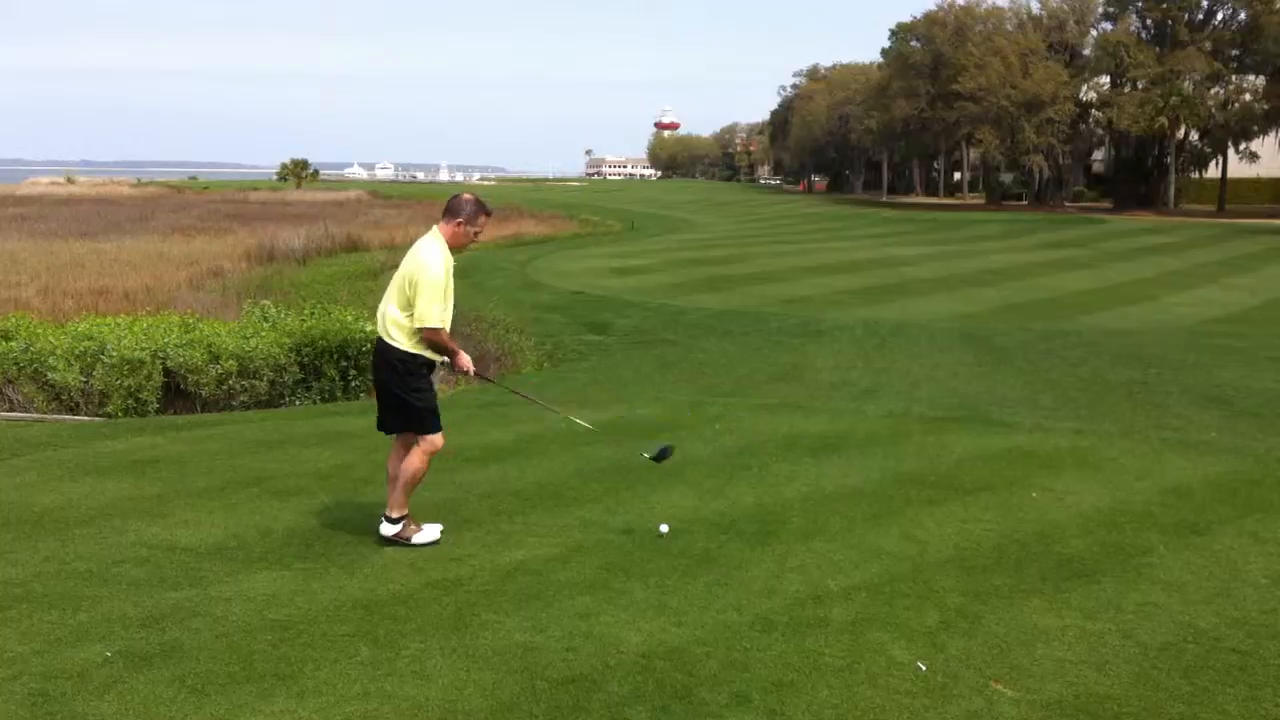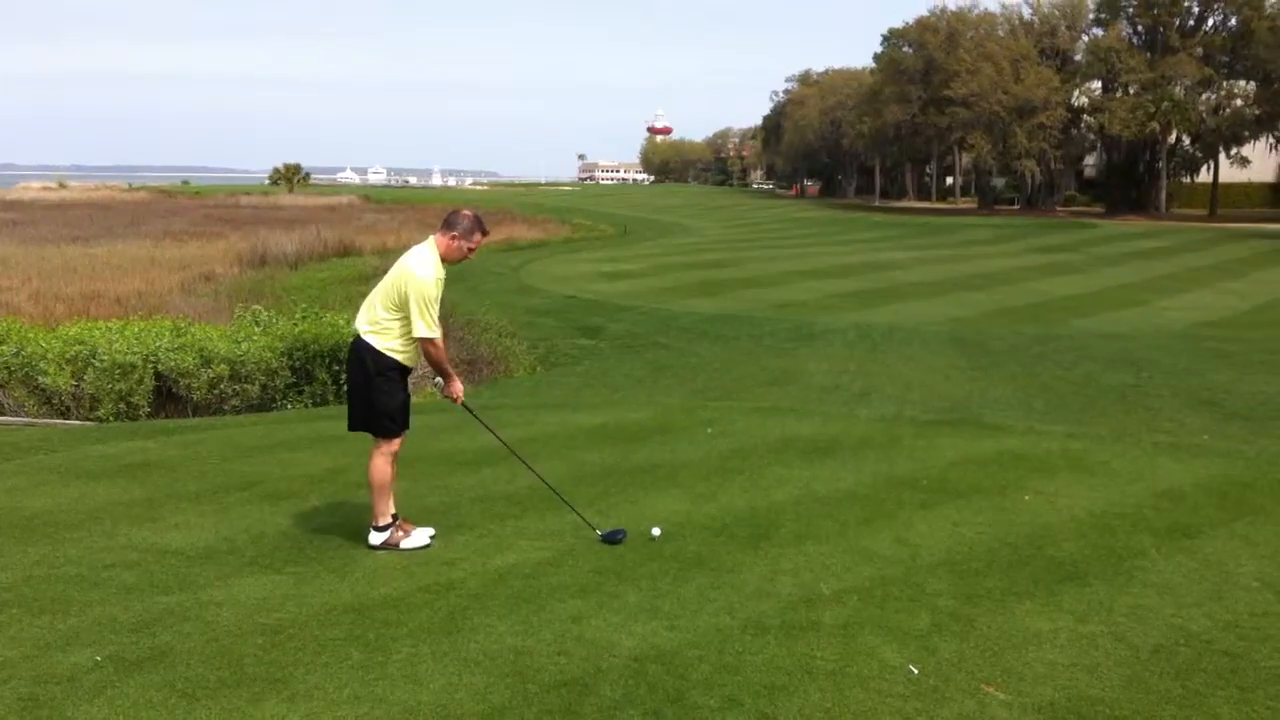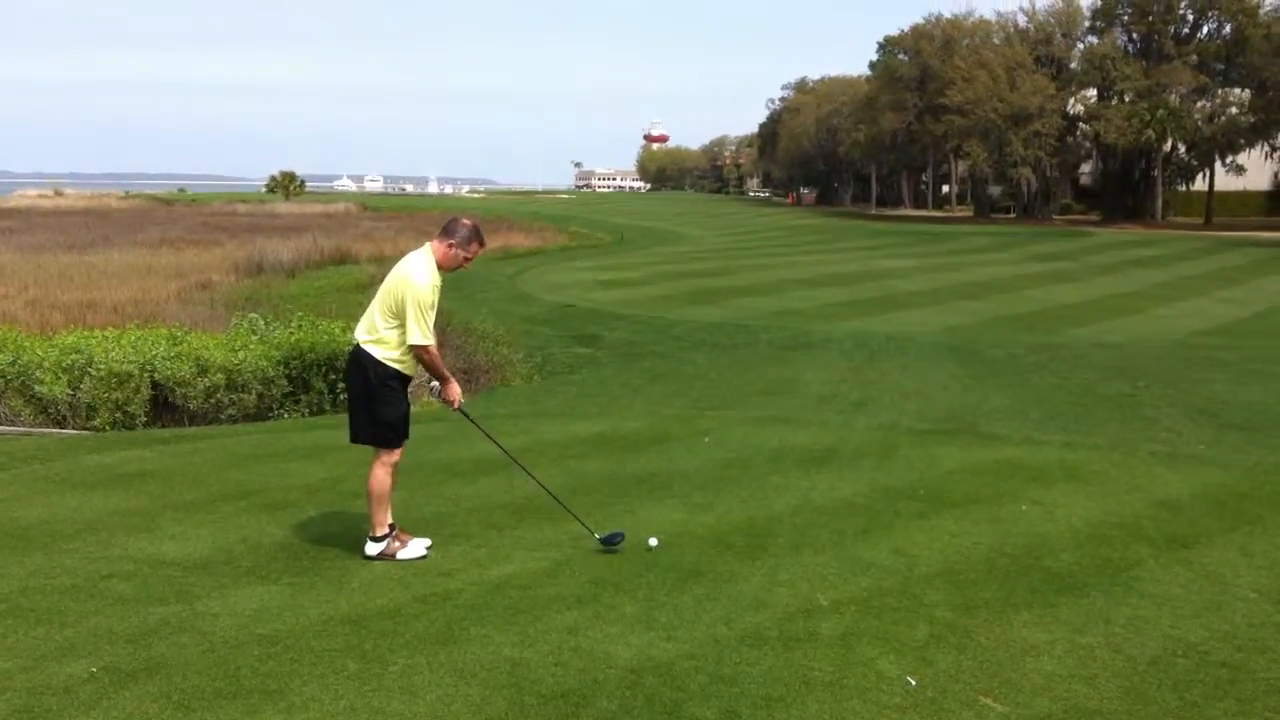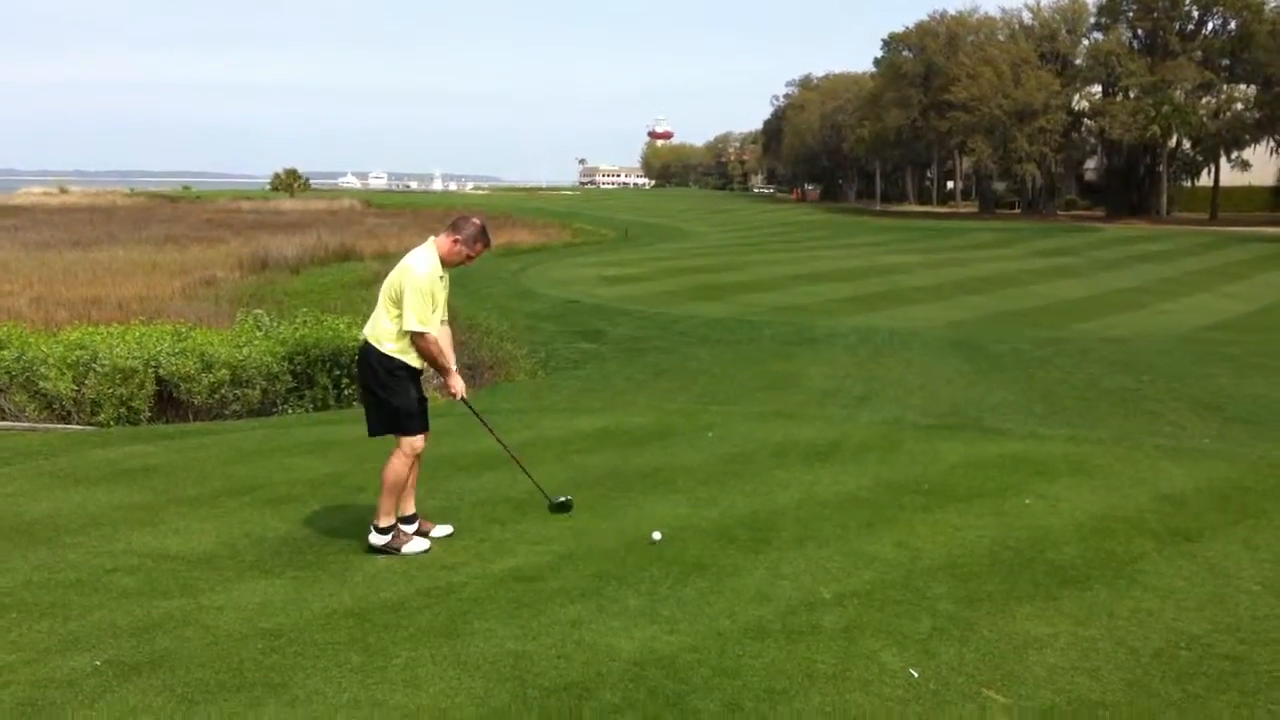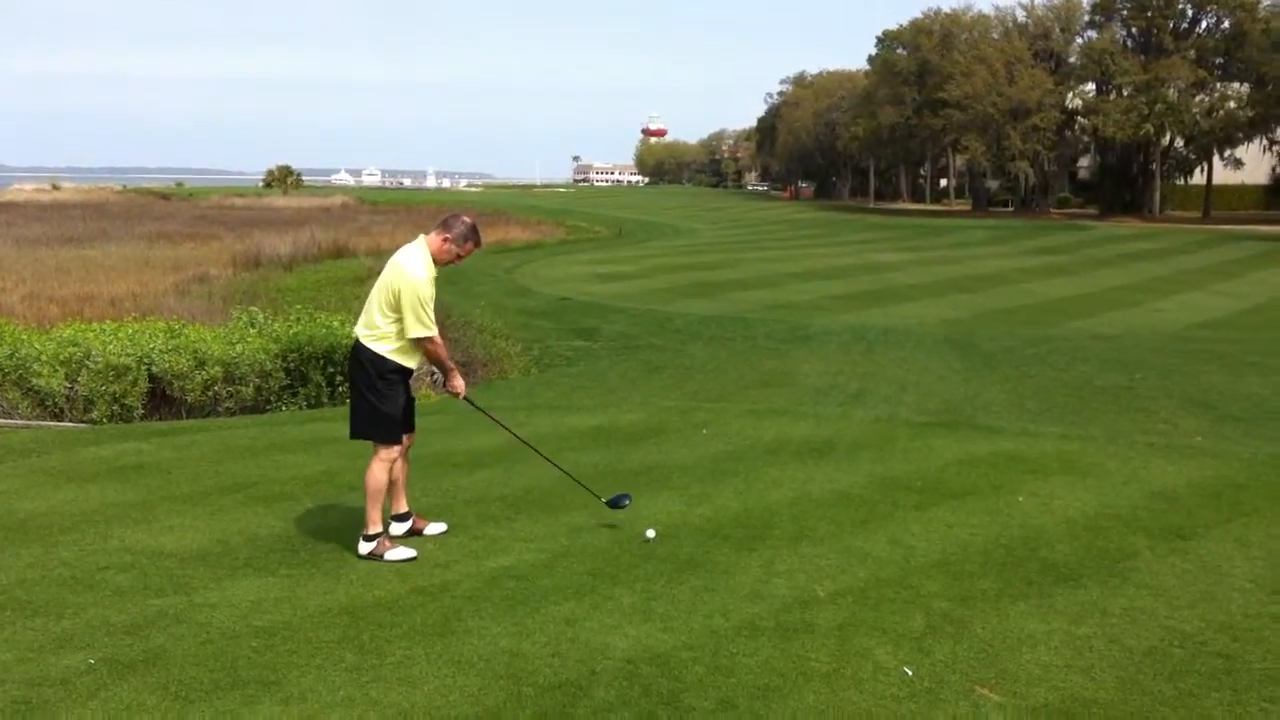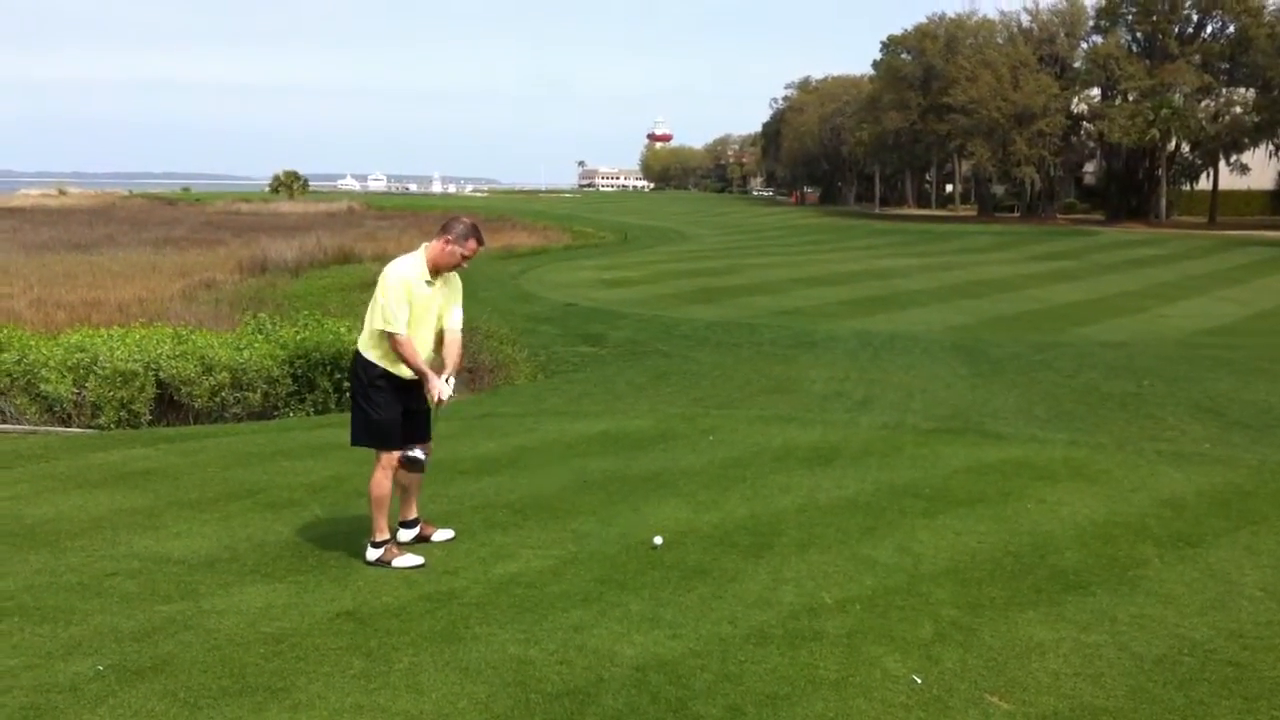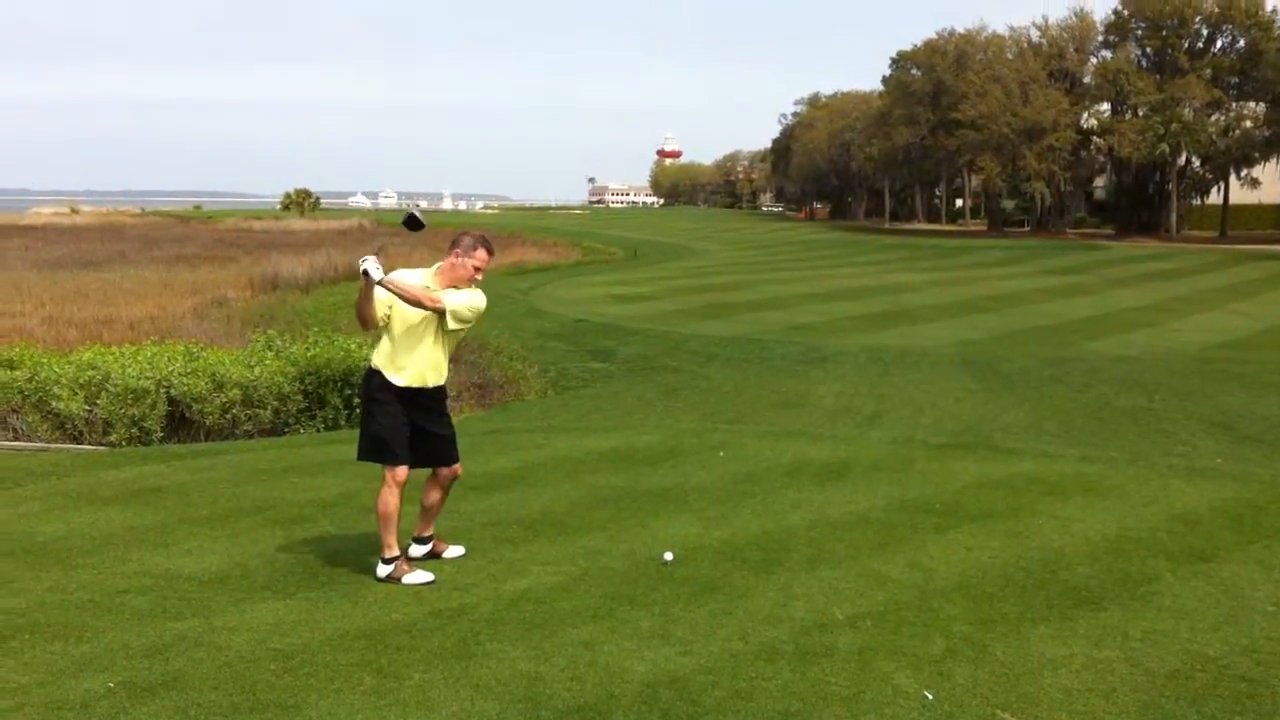
dt=0.5s
person 1, frame 1
left shoulder: (430, 246)
right shoulder: (433, 264)
right elbow: (430, 332)
left wrist: (449, 351)
right wrist: (456, 353)
left hip: (398, 354)
right hip: (404, 359)
left knee: (407, 438)
right knee: (430, 442)
left ankle: (396, 515)
right ankle: (394, 519)
person 1, frame 2
left shoulder: (427, 256)
right shoulder: (425, 273)
left elbow: (429, 331)
right elbow: (428, 340)
left wrist: (444, 374)
right wrist: (450, 379)
left hip: (387, 356)
right hip: (377, 358)
left knee: (393, 441)
right knee: (386, 444)
left ankle: (390, 517)
right ankle: (381, 529)
person 1, frame 3
left shoulder: (423, 262)
right shoulder: (421, 279)
left elbow: (422, 338)
right elbow: (422, 347)
left wrist: (441, 377)
right wrist: (447, 380)
left hip: (386, 365)
right hip: (377, 368)
left knee: (393, 452)
right knee: (387, 455)
left ankle: (387, 528)
right ankle: (378, 540)
person 1, frame 4
left shoulder: (437, 267)
right shoulder: (421, 270)
left elbow: (440, 324)
right elbow: (421, 336)
left wrist: (453, 369)
right wrist: (447, 373)
left hip: (402, 362)
right hip: (385, 361)
left knee: (415, 442)
right knee: (410, 443)
left ankle: (407, 520)
right ankle: (383, 528)
person 1, frame 5
left shoulder: (416, 254)
right shoulder: (416, 273)
left elbow: (425, 328)
right elbow: (427, 338)
left wrist: (443, 368)
right wrist: (451, 373)
left hip: (389, 361)
right hip: (377, 363)
left knee: (403, 441)
right knee: (386, 450)
left ankle: (401, 518)
right ankle: (371, 537)
person 1, frame 6
left shoulder: (452, 283)
right shoulder: (400, 272)
left elbow: (453, 333)
right elbow: (395, 335)
left wrist: (447, 377)
right wrist: (429, 376)
left hip: (412, 378)
right hip: (377, 372)
left knee: (418, 449)
right knee: (389, 456)
left ankle: (409, 524)
right ankle: (379, 544)
person 1, frame 7
left shoulder: (474, 300)
right shoulder: (403, 276)
left elbow: (430, 302)
right elbow: (367, 322)
left wrist: (383, 279)
right wrist: (368, 286)
left hip: (429, 394)
right hip: (386, 387)
left knee: (449, 470)
right knee: (396, 474)
left ankle: (423, 540)
right ankle: (390, 560)
